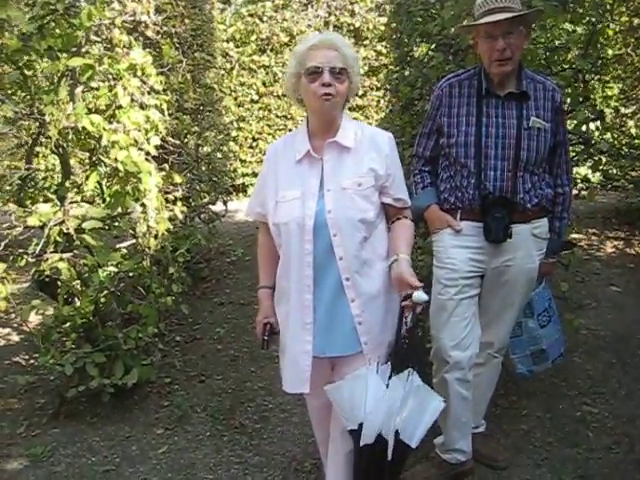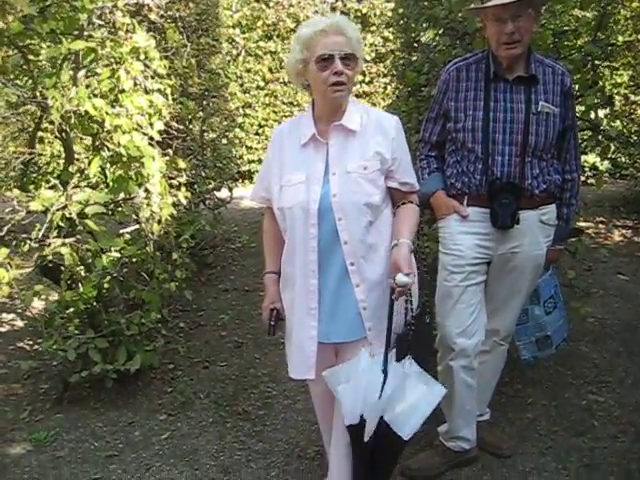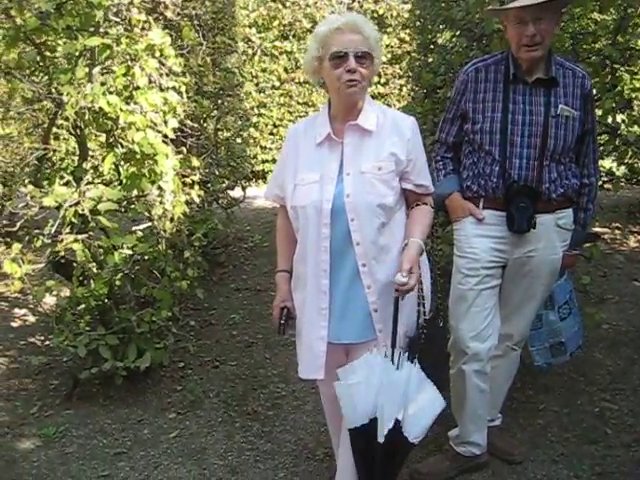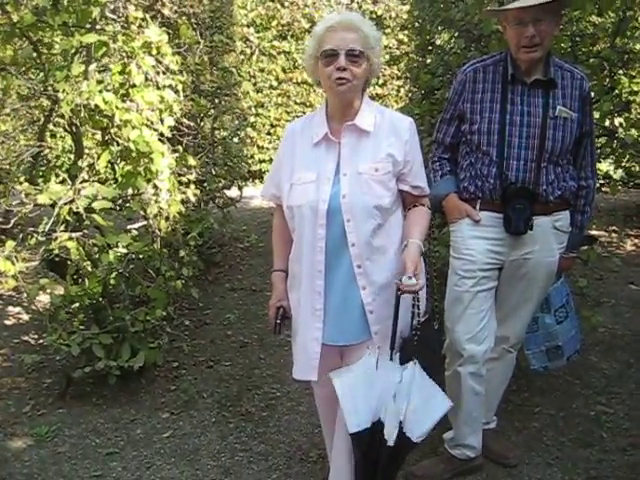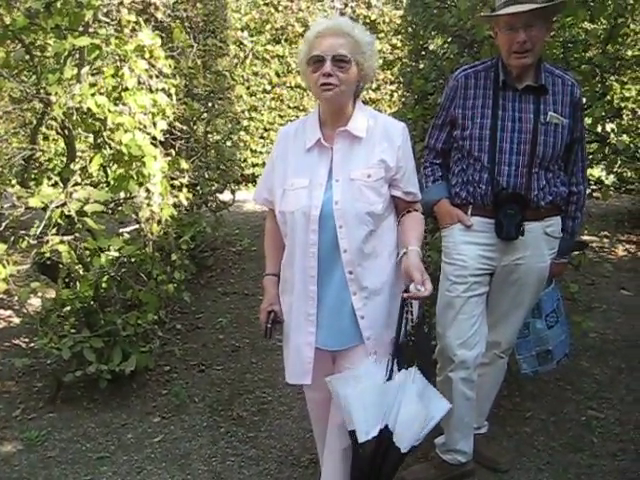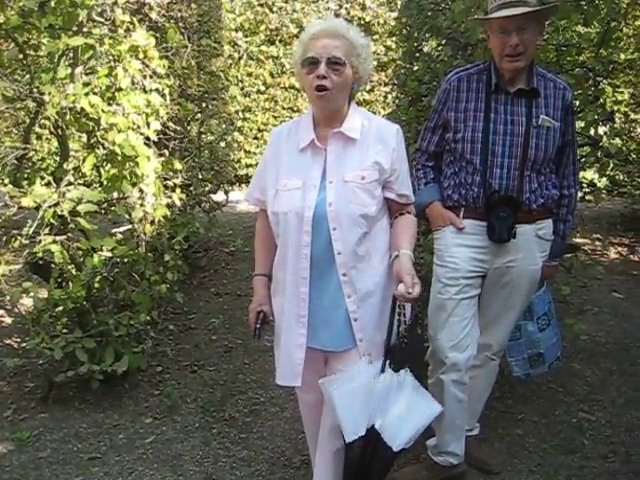
dt=0.4s
person 1, frame 1
left shoulder: (548, 95)
right shoulder: (449, 92)
left elbow: (560, 175)
right elbow: (421, 161)
left wrist: (552, 244)
right wrist: (428, 208)
left hip: (522, 237)
right hip: (460, 233)
left knee: (493, 343)
right knee: (453, 350)
left ankle: (473, 427)
person 1, frame 2
left shoulder: (557, 80)
right shoulder: (456, 76)
left elbow: (568, 163)
right elbow: (428, 146)
left wrist: (560, 231)
right wrist: (435, 193)
left hip: (530, 223)
right hip: (467, 219)
left knee: (498, 331)
right knee: (459, 337)
left ankle: (477, 416)
right ankle: (458, 438)
person 1, frame 3
left shoulder: (578, 84)
right shoulder: (476, 76)
left elbow: (586, 167)
right elbow: (444, 147)
left wrist: (576, 236)
right wrist: (450, 195)
left hip: (547, 228)
right hip: (483, 221)
left knee: (512, 336)
right knee: (472, 341)
left ankle: (488, 422)
person 1, frame 4
left shoulder: (576, 86)
right shoulder: (473, 77)
left elbow: (584, 170)
right elbow: (442, 148)
left wrist: (573, 239)
right wrist: (446, 196)
left hip: (544, 230)
right hip: (480, 224)
left knee: (508, 338)
right knee: (467, 343)
left ankle: (483, 425)
person 1, frame 5
left shoulder: (567, 91)
right shoulder: (465, 82)
left elbow: (575, 175)
right elbow: (433, 154)
left wrist: (564, 244)
right wrist: (438, 201)
left hip: (535, 235)
right hip: (471, 228)
left knee: (499, 343)
right knee: (459, 348)
left ankle: (473, 430)
person 1, frame 6
left shoulder: (559, 94)
right shoulder: (458, 85)
left elbow: (566, 178)
right elbow: (426, 156)
left wrist: (555, 247)
right wrist: (430, 203)
left hip: (527, 237)
right hip: (464, 231)
left knee: (491, 345)
right knee: (450, 350)
left ankle: (465, 432)
person 2, frame 1
left shoulder: (377, 143)
right shoulder: (279, 153)
left elbow: (399, 215)
right elbow: (267, 229)
left wrist: (400, 261)
right wrist: (265, 293)
left hip: (362, 307)
right hip: (305, 309)
right knee: (320, 406)
person 2, frame 2
left shoulder: (384, 128)
right shoulder: (284, 136)
left elbow: (406, 199)
right elbow: (273, 215)
left wrist: (402, 246)
right wrist: (271, 278)
left hip: (368, 293)
right hip: (310, 296)
right knee: (324, 394)
person 2, frame 3
left shoulder: (400, 128)
right shoulder: (299, 135)
left elbow: (421, 201)
right elbow: (287, 213)
left wrist: (413, 247)
right wrist: (283, 278)
left hip: (380, 294)
right hip: (322, 295)
right knee: (334, 395)
person 2, frame 4
left shoulder: (398, 129)
right shoulder: (296, 134)
left elbow: (417, 203)
right elbow: (283, 213)
left wrist: (412, 248)
right wrist: (279, 278)
left hip: (375, 294)
right hip: (317, 295)
right knee: (328, 396)
person 2, frame 5
left shoulder: (390, 134)
right shoulder: (288, 138)
left elbow: (409, 208)
right elbow: (275, 216)
left wrist: (410, 254)
right wrist: (271, 281)
left hip: (367, 300)
right hip: (308, 299)
right knee: (320, 400)
person 2, frame 6
left shoulder: (384, 136)
right shoulder: (281, 139)
left elbow: (402, 211)
right elbow: (266, 217)
left wrist: (402, 257)
right wrist: (261, 282)
left hip: (359, 302)
right hip: (300, 302)
right knee: (312, 401)
